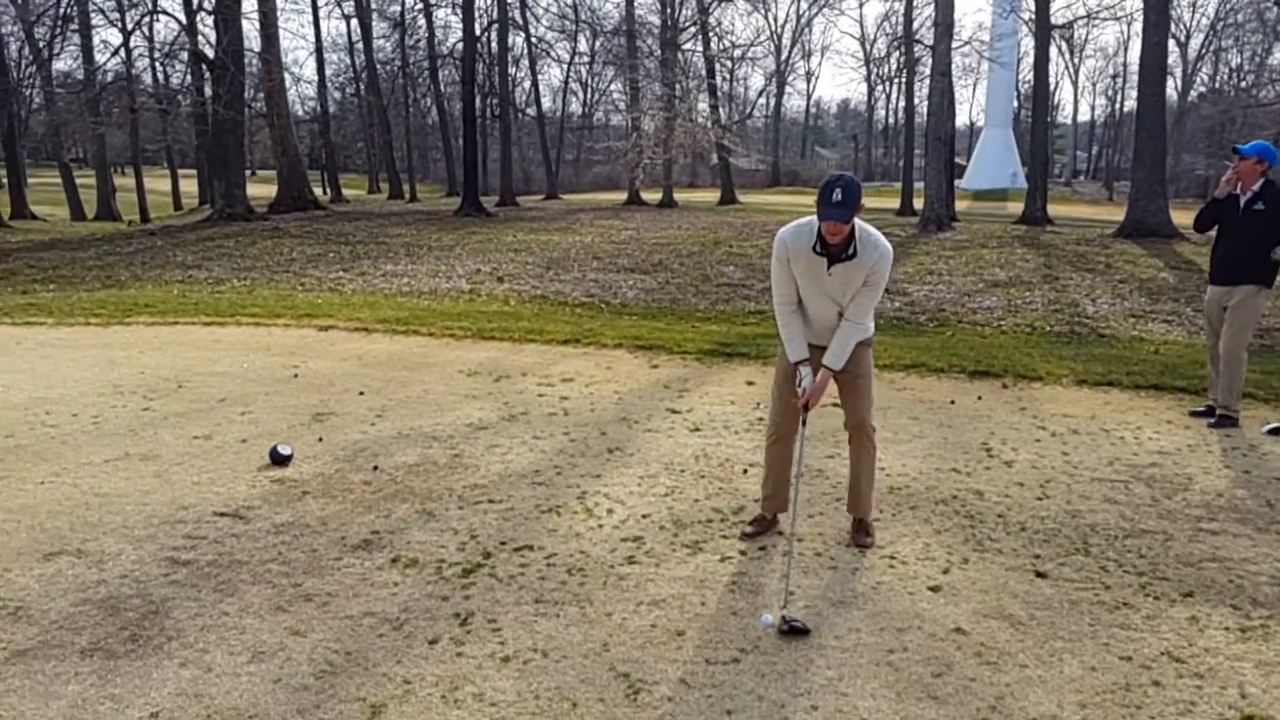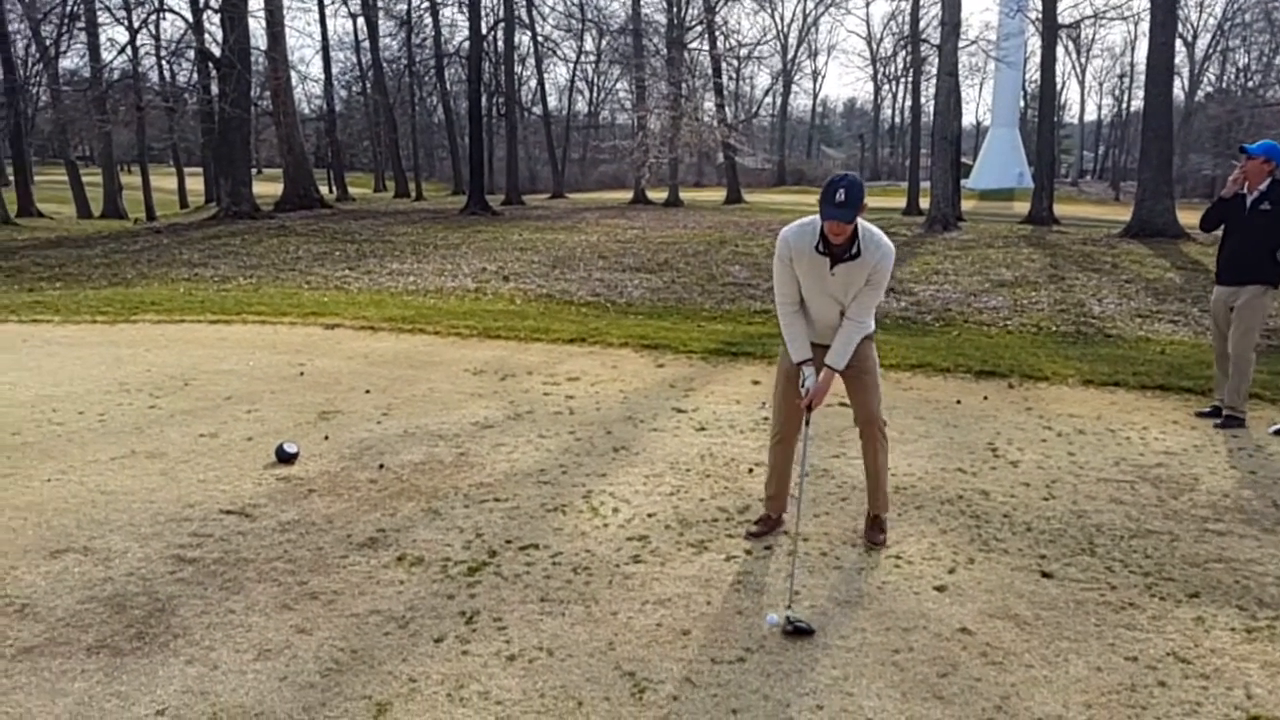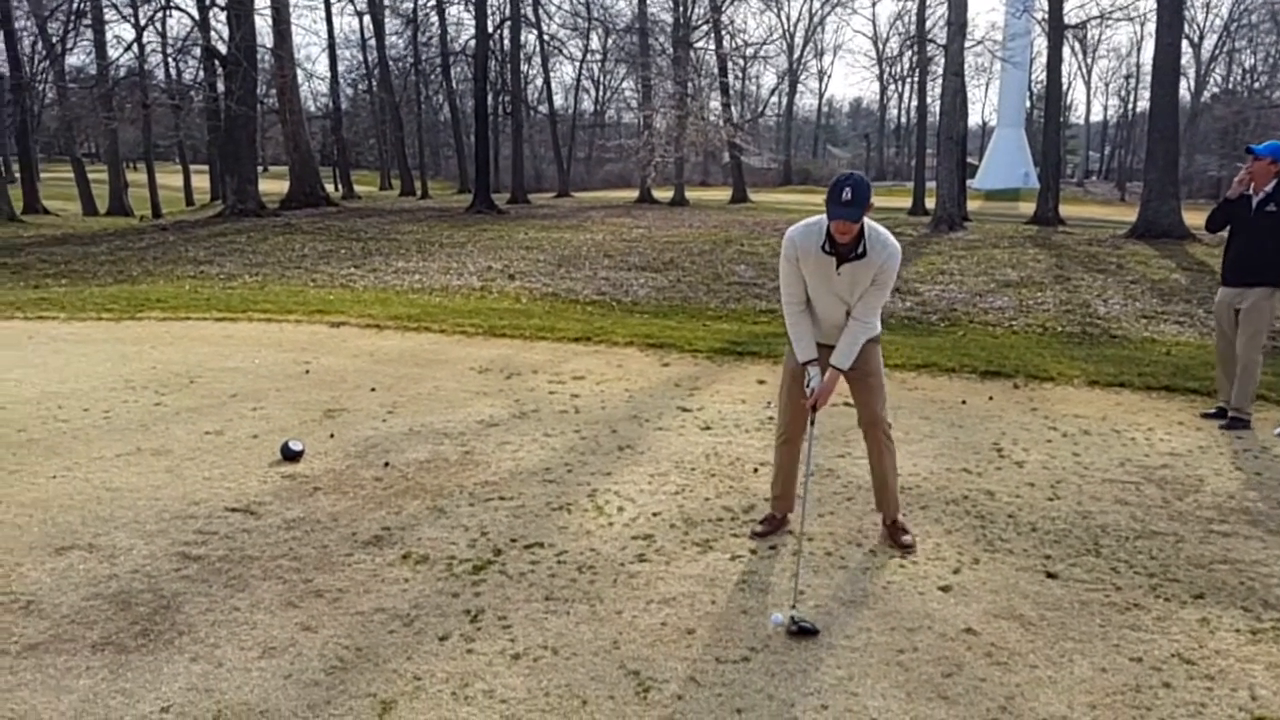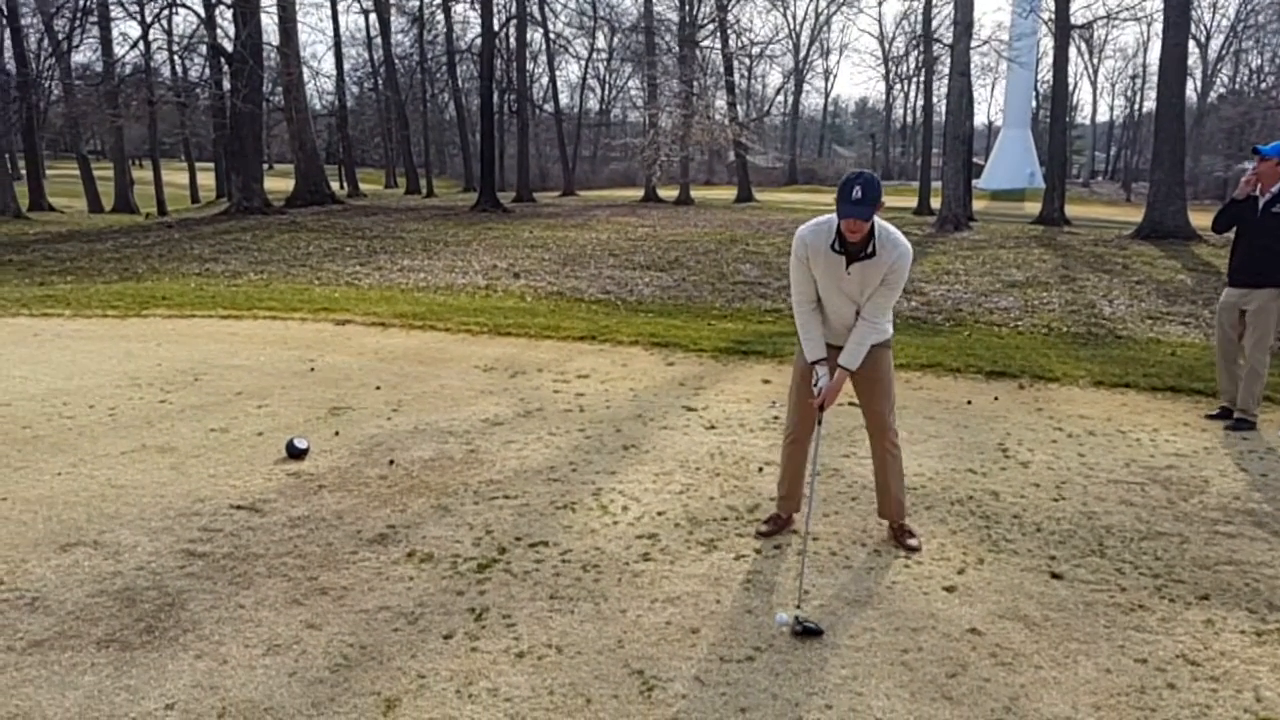
dt=0.1s
person 1, frame 1
left shoulder: (878, 251)
right shoulder: (788, 240)
left elbow: (855, 319)
right elbow: (785, 306)
left wrist: (825, 376)
right wrist: (801, 365)
left hip: (852, 343)
right hip: (800, 340)
left knee: (861, 426)
right knee: (780, 427)
left ankle: (861, 516)
right ankle: (770, 510)
person 1, frame 2
left shoulder: (881, 251)
right shoulder: (791, 239)
left elbow: (857, 318)
right elbow: (787, 306)
left wrist: (828, 376)
right wrist: (805, 365)
left hip: (854, 341)
right hip: (802, 339)
left knee: (872, 421)
right knee: (784, 427)
left ankle: (876, 513)
right ankle: (774, 510)
person 1, frame 3
left shoulder: (887, 250)
right shoulder: (797, 239)
left elbow: (863, 319)
right elbow: (793, 306)
left wrist: (833, 375)
right wrist: (810, 364)
left hip: (860, 342)
right hip: (807, 340)
left knee: (877, 424)
right knee: (789, 428)
left ankle: (891, 517)
right ankle: (780, 510)
person 1, frame 4
left shoulder: (898, 250)
right shoulder: (808, 238)
left elbow: (872, 319)
right elbow: (804, 305)
left wrist: (841, 376)
right wrist: (819, 364)
left hip: (871, 344)
right hip: (817, 340)
left knee: (883, 430)
right knee: (797, 428)
left ankle: (896, 520)
right ankle: (785, 509)
person 2, frame 1
right shoulder: (1229, 196)
right elbow: (1200, 225)
right wrist: (1219, 194)
left hip: (1251, 286)
right hip: (1218, 284)
left knee: (1233, 348)
right knee: (1215, 348)
left ankle: (1229, 410)
right ankle: (1217, 402)
person 2, frame 2
right shoulder: (1235, 196)
right elbow: (1206, 225)
right wrist: (1226, 193)
left hip: (1257, 286)
right hip: (1224, 284)
left knee: (1240, 349)
right knee: (1221, 348)
left ankle: (1235, 411)
right ankle: (1222, 402)
person 2, frame 3
right shoulder: (1241, 197)
right elbow: (1212, 225)
right wrist: (1232, 194)
right hip: (1229, 285)
left knee: (1248, 351)
right knee: (1224, 347)
left ankle: (1241, 412)
right ankle: (1227, 403)
person 2, frame 4
right shoulder: (1248, 198)
right elbow: (1219, 226)
right wrist: (1239, 195)
right hip: (1235, 286)
left knee: (1255, 353)
right knee: (1225, 348)
left ankle: (1246, 413)
right ankle: (1230, 403)
